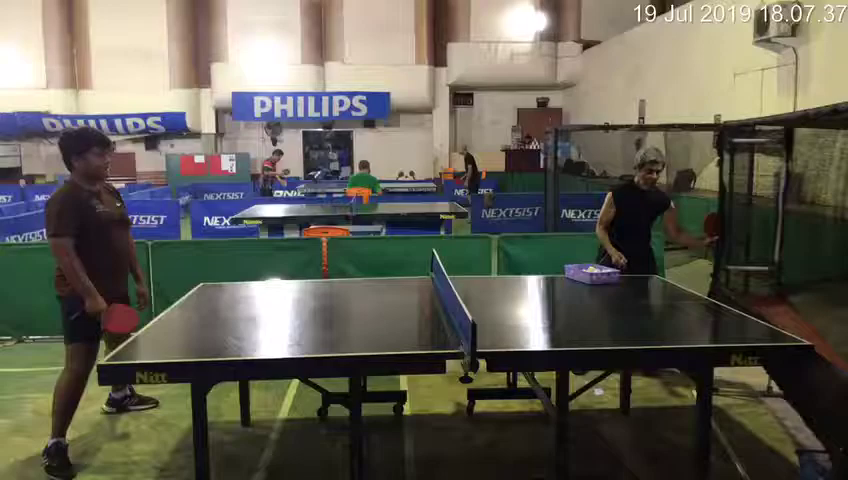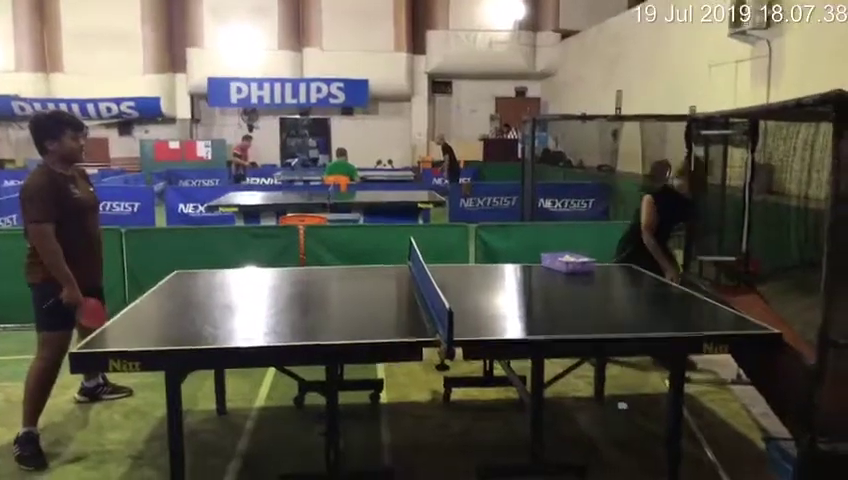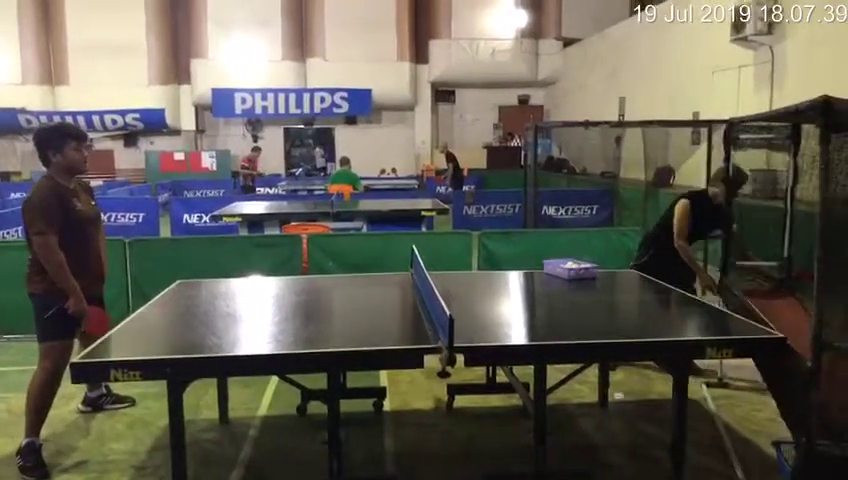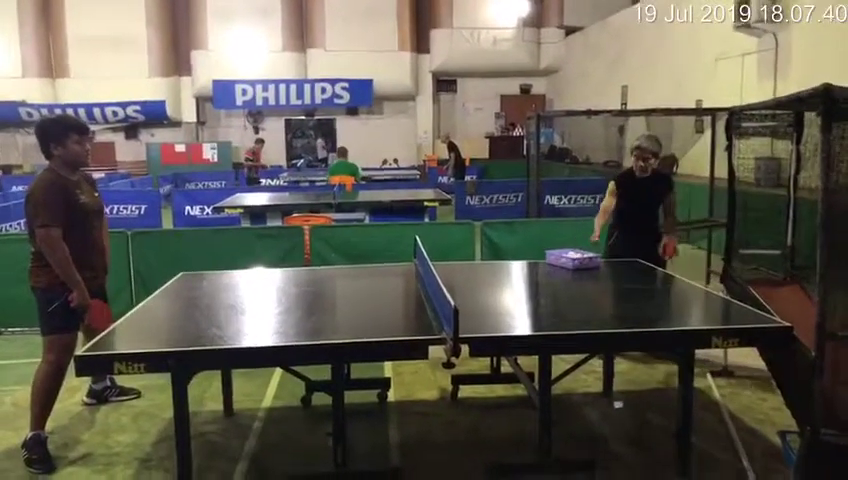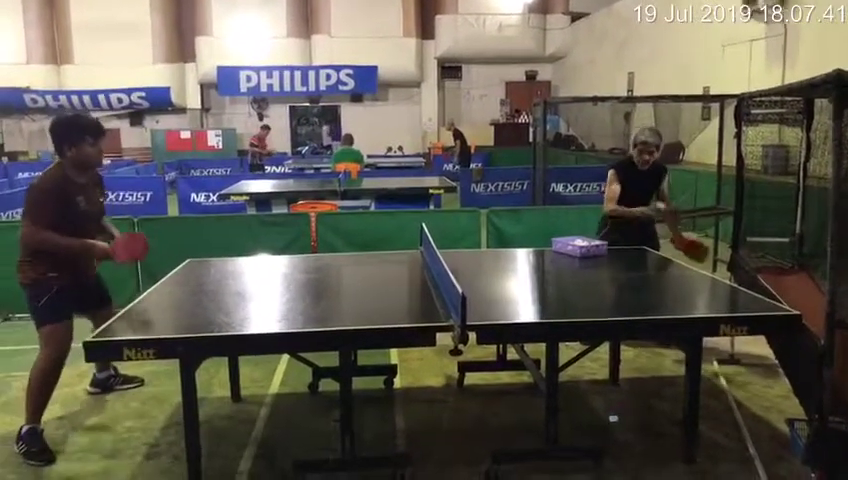
dt=1s
person 1, frame 1
left shoulder: (111, 192)
right shoulder: (64, 200)
left elbow: (125, 238)
right elbow: (63, 253)
left wrist: (139, 280)
right wrist: (90, 295)
left hip: (116, 290)
right hip: (84, 297)
left knee: (121, 345)
right knee: (78, 366)
left ankle: (119, 395)
right ankle: (55, 444)
person 1, frame 2
left shoulder: (79, 175)
right shoulder: (41, 184)
right elbow: (43, 239)
right wrist: (68, 285)
left hip: (88, 276)
right hip: (55, 283)
left knee: (94, 331)
right knee: (50, 353)
left ankle: (92, 384)
right ankle: (26, 434)
person 1, frame 3
left shoulder: (83, 188)
right shoulder: (44, 196)
right elbow: (47, 250)
left wrist: (99, 273)
right wrist: (73, 294)
left hip: (89, 286)
right hip: (56, 293)
left knee: (96, 341)
right knee: (52, 363)
left ankle: (95, 394)
right ankle: (29, 445)
person 1, frame 4
left shoulder: (85, 180)
right shoulder: (47, 187)
right elbow: (49, 241)
left wrist: (102, 268)
right wrist: (76, 287)
left hip: (91, 279)
right hip: (59, 285)
left knee: (99, 334)
right knee: (57, 356)
left ankle: (100, 386)
right ankle: (34, 438)
person 1, frame 5
left shoulder: (94, 180)
right shoulder: (48, 186)
right elbow: (30, 236)
left wrist: (113, 235)
right wrist: (85, 246)
left hip: (81, 271)
right hip: (45, 275)
left knee: (108, 319)
right knee: (55, 348)
left ankle: (104, 375)
right ankle: (29, 431)
person 2, frame 1
left shoulder: (663, 201)
right shoulder: (617, 195)
left elbow: (675, 234)
right elbow: (601, 228)
left wrist: (702, 243)
right wrist: (613, 253)
left hip: (643, 259)
right hip: (614, 259)
person 2, frame 2
left shoulder: (688, 205)
right shoulder: (654, 197)
right elbow: (647, 235)
right wrist: (667, 268)
left hip: (657, 251)
right hip: (632, 253)
left ankle: (667, 355)
person 2, frame 3
left shoulder: (722, 215)
right shoulder: (689, 202)
right elbow: (680, 242)
right wrist: (702, 274)
left hip: (678, 259)
right hip: (654, 253)
person 2, frame 4
left shoulder: (665, 183)
right shoulder: (619, 182)
left elbow: (669, 216)
right elbow: (603, 213)
left wrist: (669, 236)
right wrist: (597, 232)
left hip: (652, 242)
right hip: (621, 243)
person 2, frame 5
left shoulder: (660, 171)
right shoulder: (618, 170)
left elbow: (665, 205)
right elbow: (608, 207)
left wrist: (677, 234)
right wrist: (638, 212)
left hip: (643, 228)
right hip: (616, 229)
